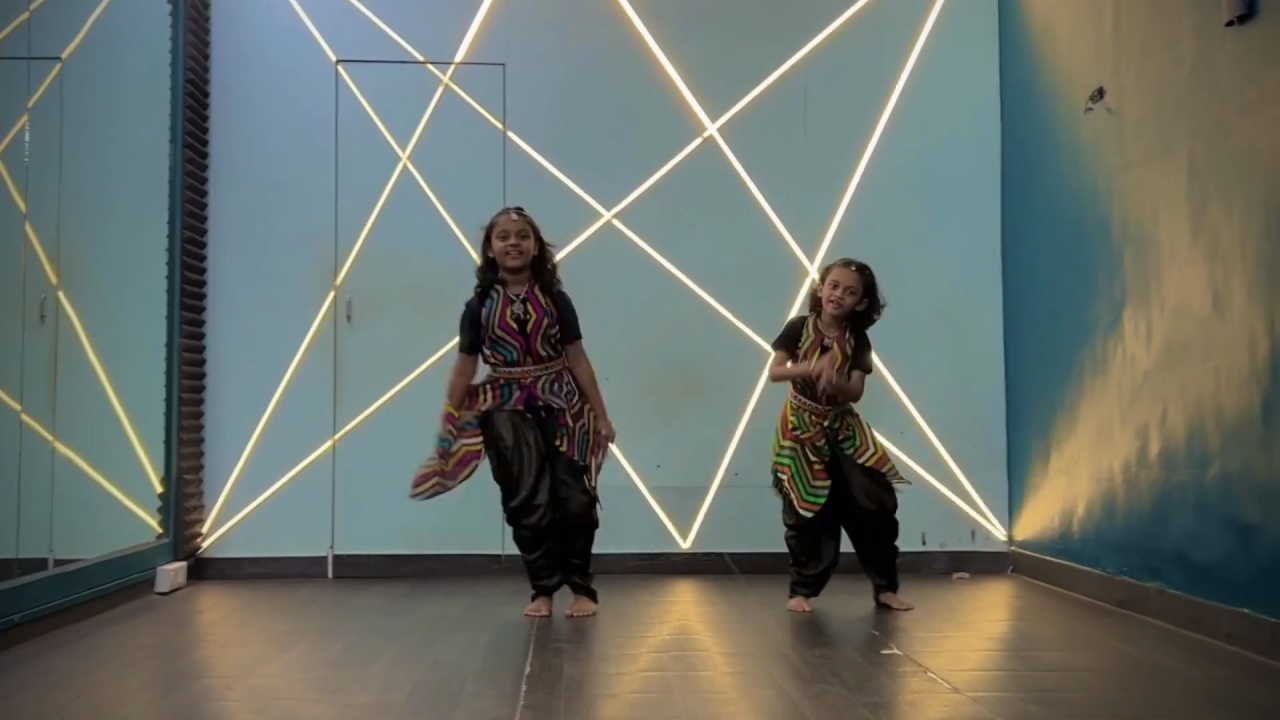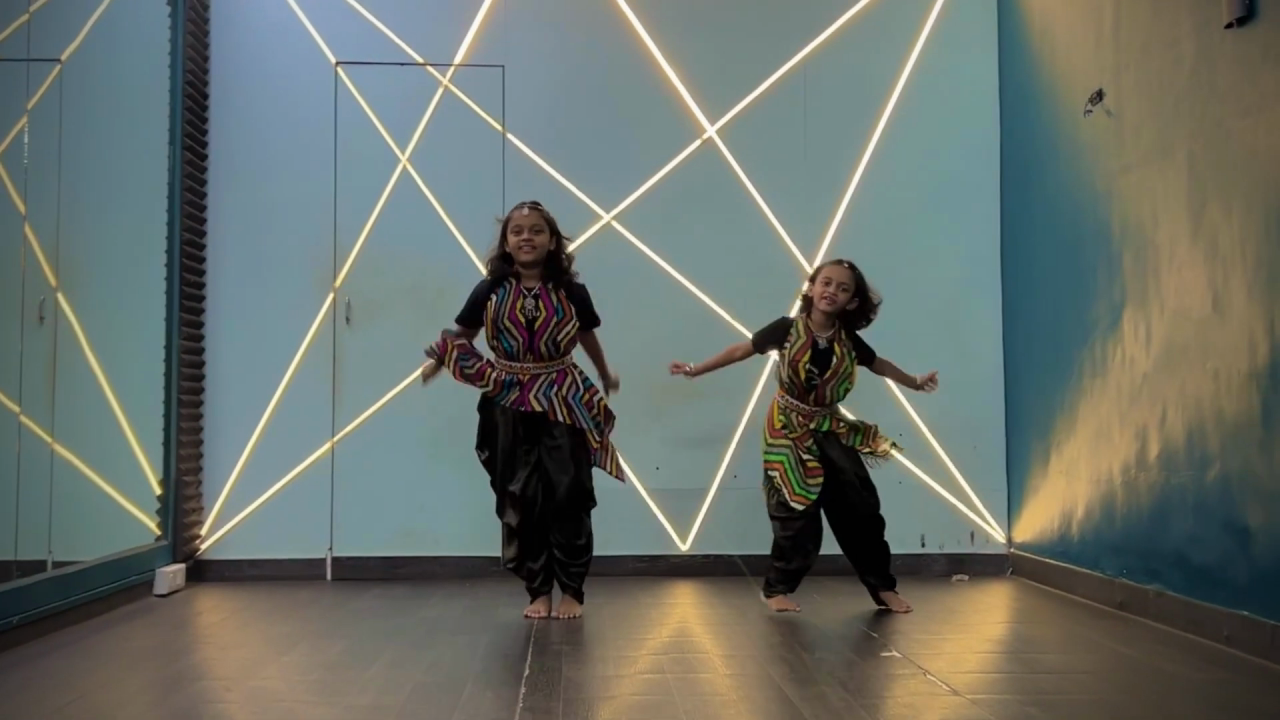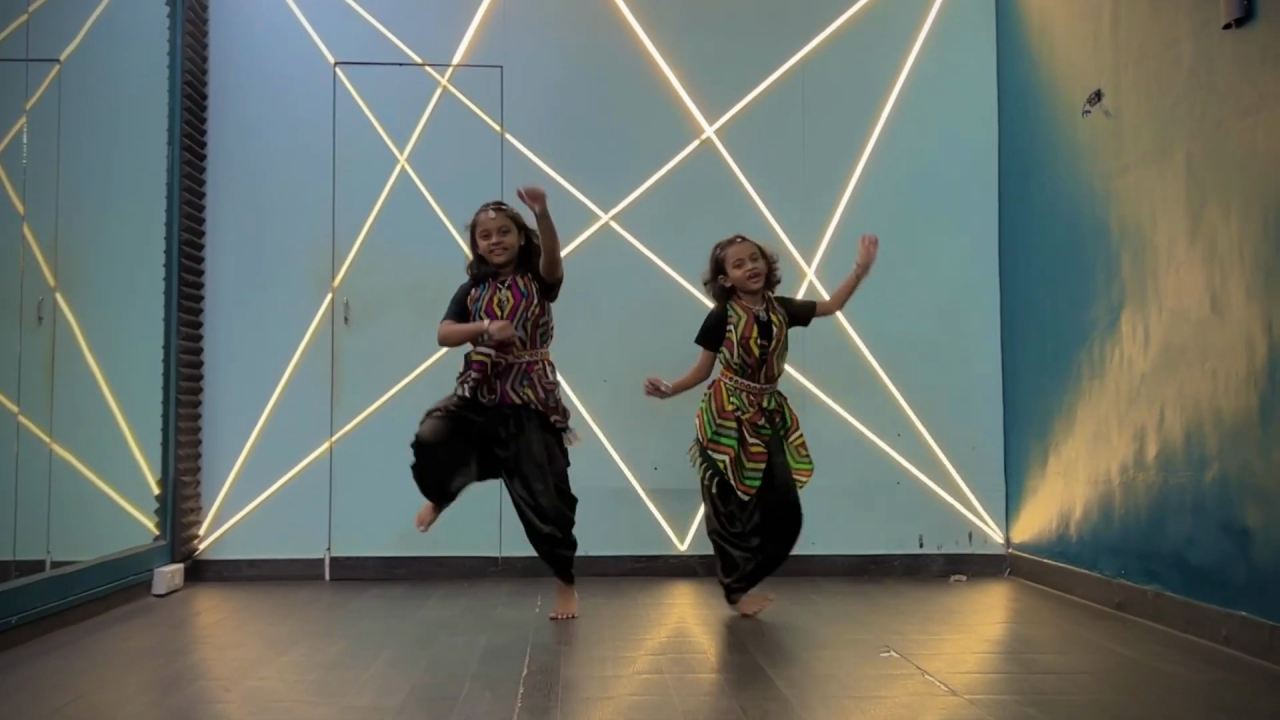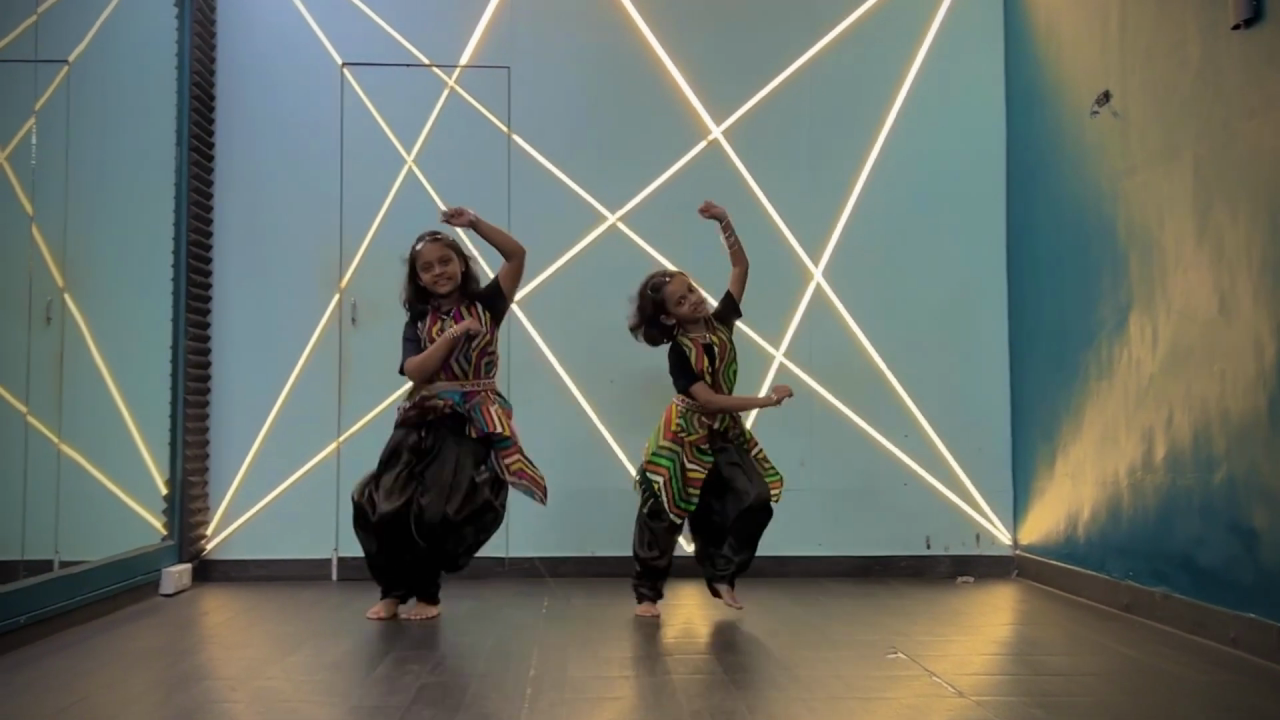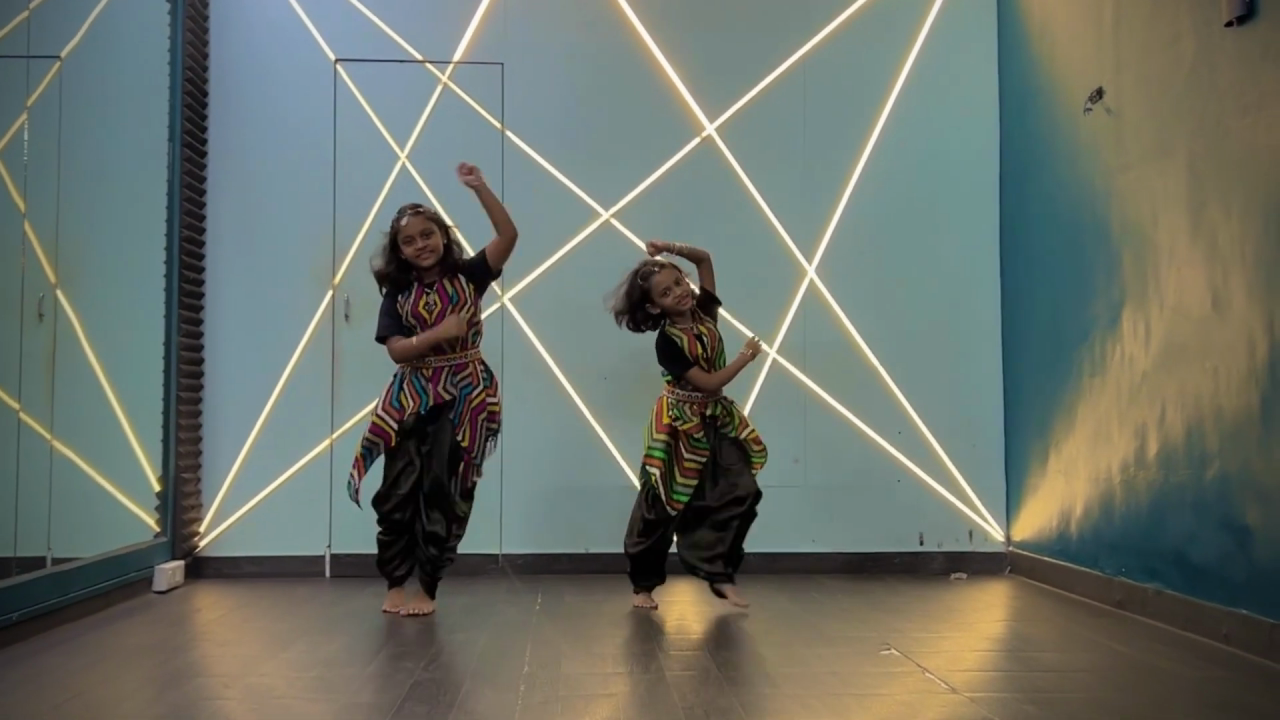
dt=0.3s
person 1, frame 1
left shoulder: (554, 297)
right shoulder: (481, 302)
left elbow: (577, 356)
right elbow: (463, 366)
left wrist: (600, 414)
right wrist: (453, 424)
left hip: (559, 403)
right hip: (508, 407)
left knee: (573, 500)
right knee: (528, 502)
left ankle: (582, 589)
right ankle: (542, 590)
person 1, frame 2
left shoulder: (571, 291)
right shoulder: (490, 291)
left elbow: (587, 335)
right elbow: (461, 333)
left wrist: (606, 375)
right wrist: (438, 361)
left hip: (562, 403)
right hip: (508, 404)
left knee: (567, 495)
right knee: (519, 499)
left ankle: (571, 591)
right ankle: (538, 591)
person 1, frame 3
left shoulder: (538, 281)
right shoulder: (471, 292)
left elbow: (552, 253)
right elbow: (444, 334)
left wrist: (540, 210)
right wrist: (484, 327)
left hip: (531, 396)
right hip: (479, 391)
left knee: (543, 492)
right knee: (432, 439)
left ankle: (565, 583)
right ankle: (438, 495)
person 1, frame 4
left shoulder: (485, 306)
right shoulder: (418, 323)
left elbow: (517, 255)
right elbow: (416, 373)
left wrist: (474, 224)
right wrist: (452, 334)
left hip: (472, 421)
right hip: (424, 419)
left knee: (442, 509)
right knee: (379, 505)
left ankle: (427, 594)
right ankle: (393, 592)
person 1, frame 5
left shoulder: (465, 276)
right shoulder: (395, 292)
left elbow: (508, 237)
right elbow: (396, 350)
left wrist: (479, 189)
right wrist: (437, 335)
left hip: (463, 397)
right hip: (412, 398)
left knee: (443, 490)
right knee: (399, 490)
left ankle: (426, 588)
right ankle: (397, 582)
person 2, frame 1
left shoulder: (857, 340)
right shoulder: (799, 328)
left elbow: (853, 390)
right elbow: (777, 370)
left wrist: (838, 379)
right wrist: (811, 366)
left hip: (844, 429)
right hip: (801, 429)
left knee: (876, 508)
right knee: (808, 514)
left ankle: (885, 587)
right ankle: (802, 590)
person 2, frame 2
left shoulder: (849, 341)
right shoulder: (786, 329)
left elbow: (878, 365)
right elbow: (741, 351)
left wrist: (915, 383)
right wrist: (695, 370)
left hip: (832, 430)
right hip: (788, 429)
left knee: (862, 507)
right knee: (797, 511)
left ankle: (883, 587)
right ankle: (778, 588)
person 2, frame 3
left shoulder: (779, 308)
right shoulder: (722, 318)
left elbow: (832, 305)
right elbow: (703, 370)
left wrist: (862, 267)
right wrist: (668, 389)
left hip: (769, 410)
right hip: (731, 412)
left knee: (782, 508)
right knee: (738, 506)
left ankle: (748, 583)
right ankle: (738, 587)
person 2, frame 4
left shoulder: (721, 321)
right shoulder: (678, 354)
left elbow: (740, 267)
right elbow: (709, 402)
left wrist: (723, 223)
right wrist: (763, 401)
left hip: (724, 433)
right hip: (688, 436)
left knee: (754, 502)
right knee: (662, 515)
left ankle: (722, 577)
right ankle: (646, 593)
person 2, frame 5
left shoulder: (703, 314)
right shoulder: (665, 341)
left elbow: (704, 260)
right elbow: (706, 384)
left wrist: (669, 249)
right wrist: (745, 358)
left hip: (717, 416)
right hip: (681, 425)
left knee: (740, 492)
right knee: (665, 505)
left ankle: (720, 574)
right ankle: (644, 583)
